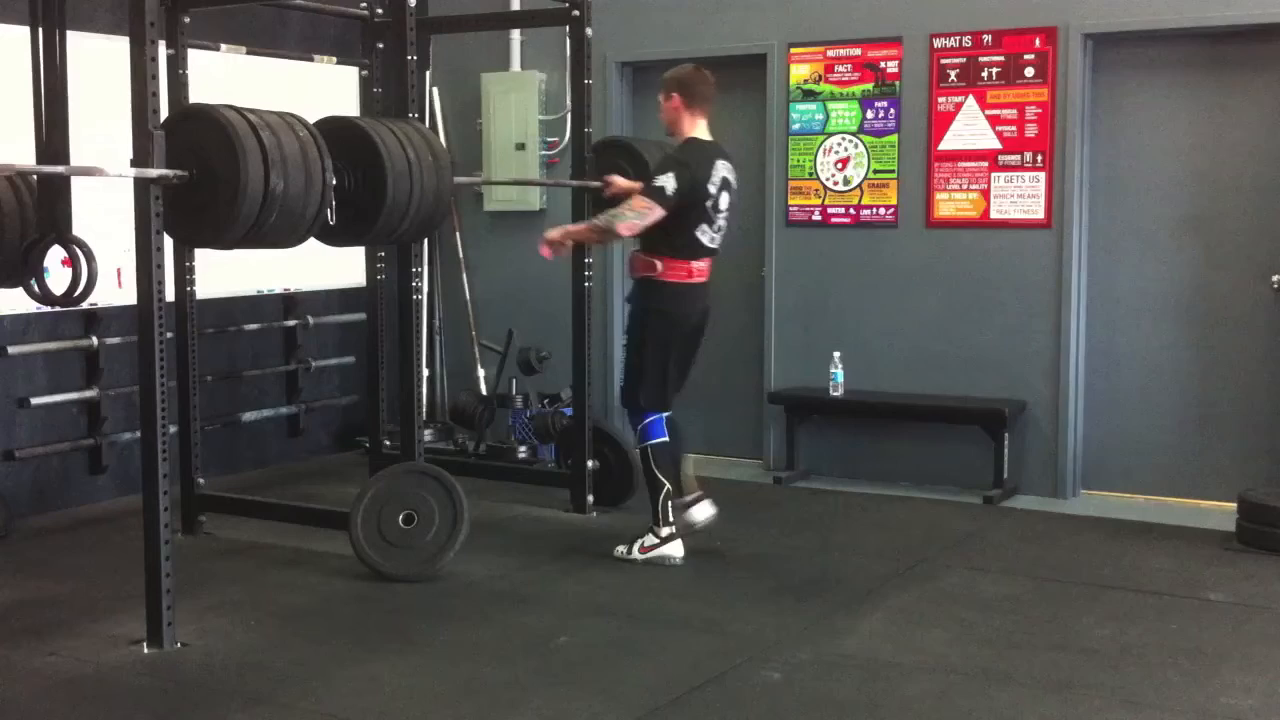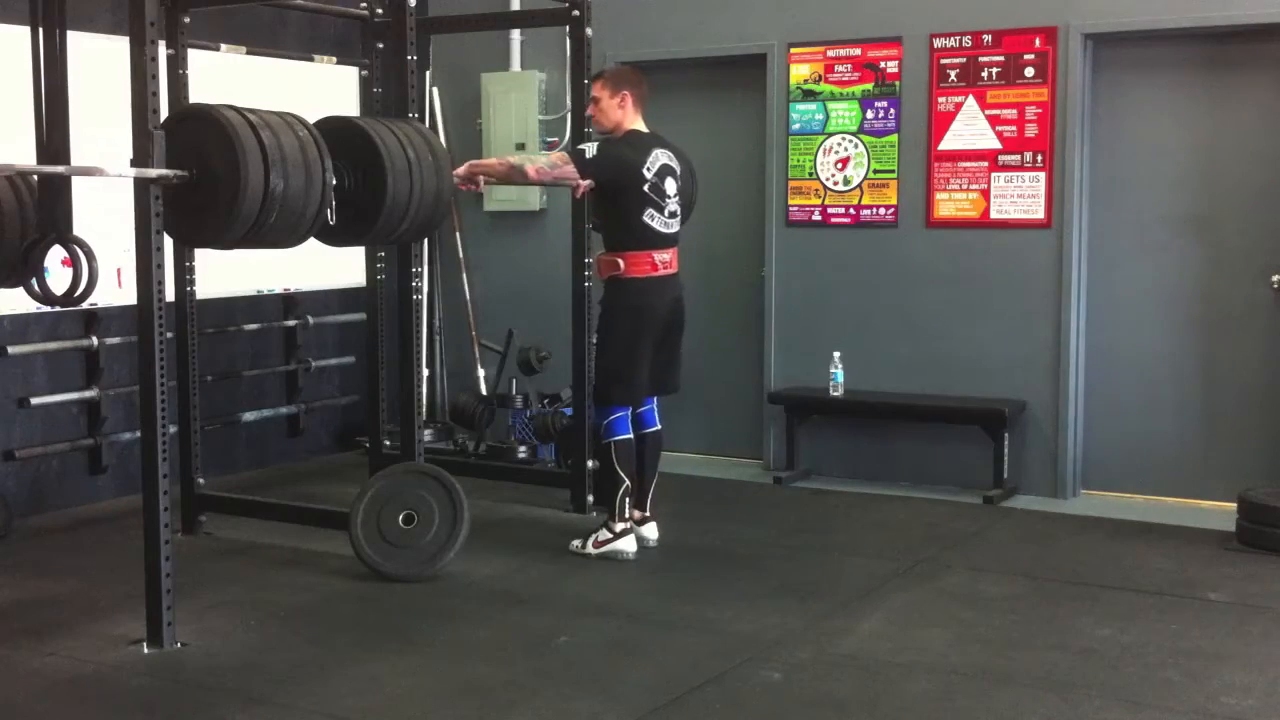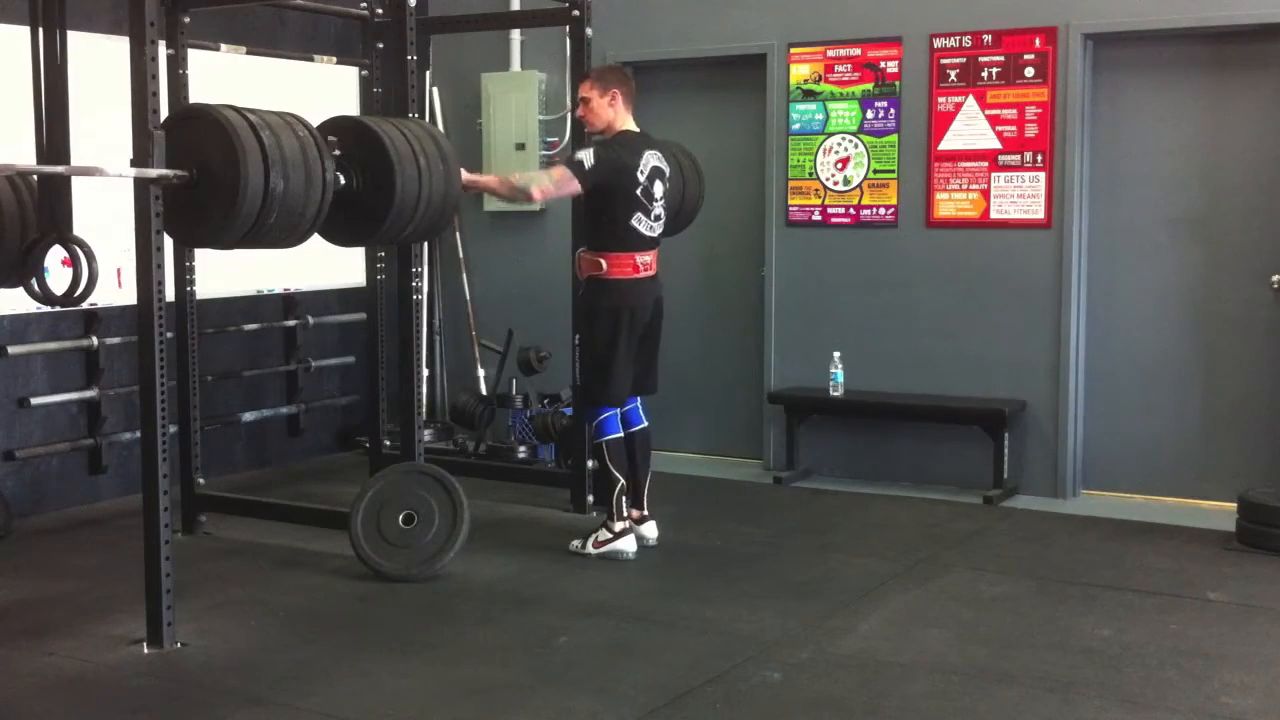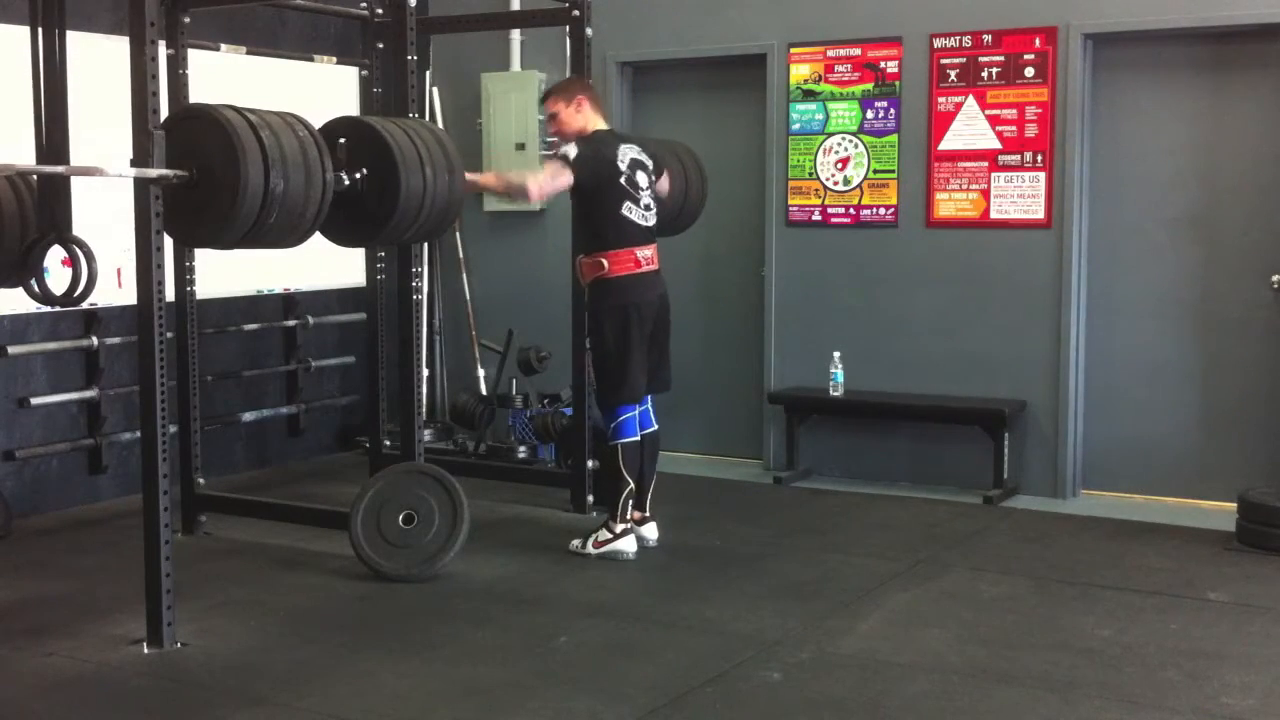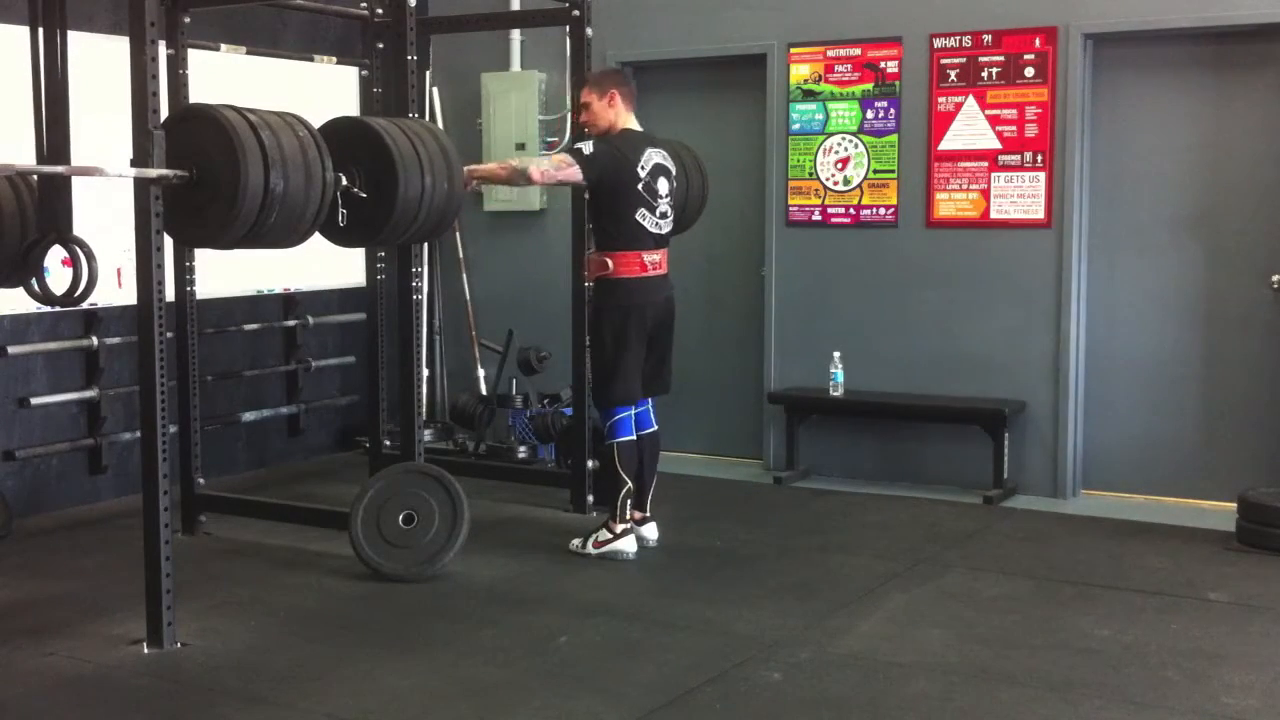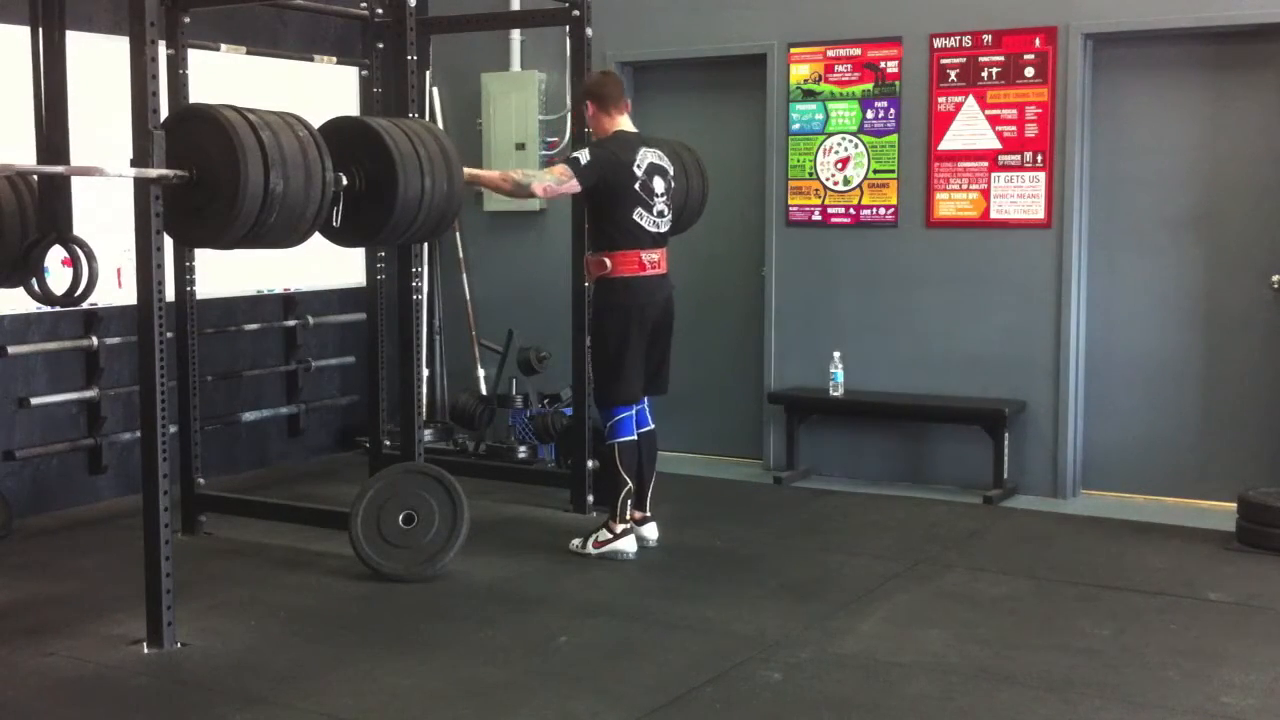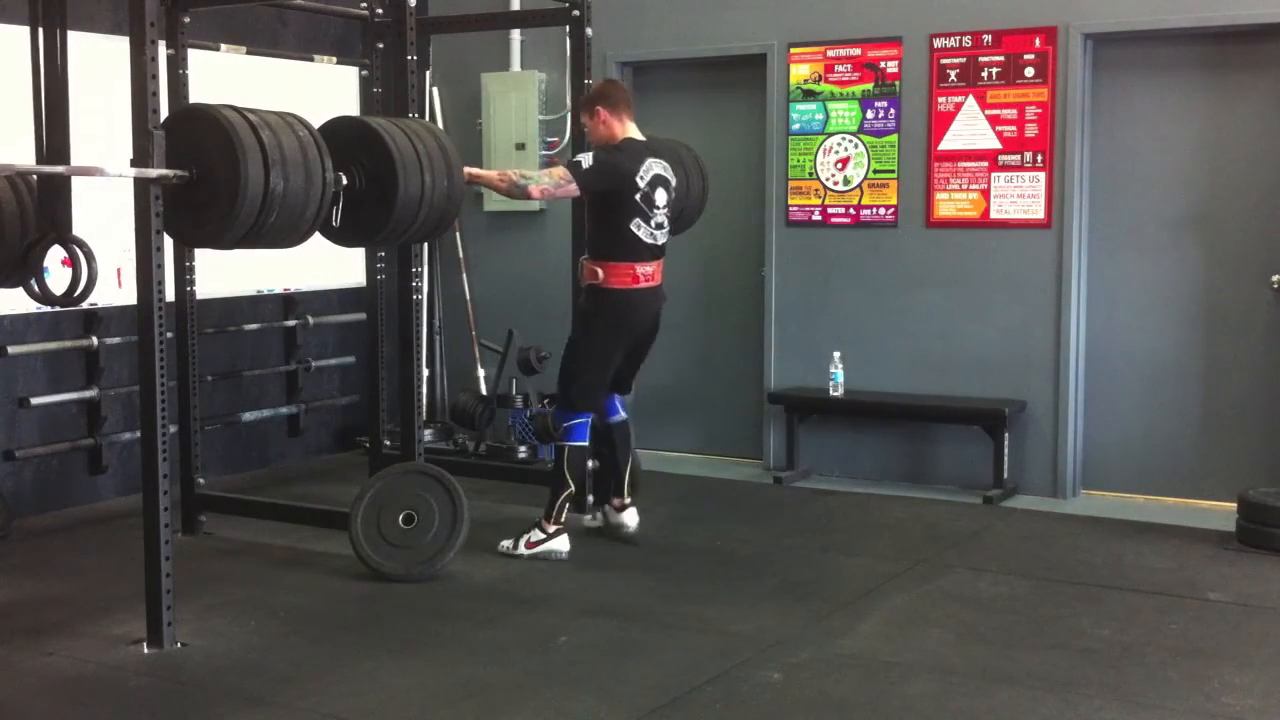
dt=0.7s
person 1, frame 1
left shoulder: (681, 163)
right shoulder: (719, 161)
left elbow: (626, 224)
left wrist: (566, 232)
right wrist: (633, 187)
left hip: (664, 296)
right hip: (694, 294)
left knee: (645, 408)
right knee: (656, 402)
left ankle: (664, 536)
right ankle: (690, 498)
person 1, frame 2
left shoulder: (616, 153)
right shoulder: (664, 151)
left elbow: (534, 167)
left wrist: (473, 168)
right wrist: (595, 186)
left hip: (633, 292)
right hip: (666, 288)
left knee: (615, 406)
right knee: (644, 403)
left ankle: (619, 528)
right ankle: (642, 516)
person 1, frame 3
left shoulder: (610, 154)
right shoulder: (651, 151)
left elbow: (537, 187)
left wrist: (471, 181)
left hip: (613, 292)
right hip: (645, 288)
left knee: (601, 406)
right knee: (629, 401)
left ankle: (618, 527)
right ankle: (640, 515)
person 1, frame 4
left shoulder: (588, 150)
right shoulder: (633, 148)
left elbow: (531, 186)
right elbow: (664, 186)
left wrist: (469, 178)
left hip: (618, 291)
right hip: (649, 287)
left knee: (621, 406)
right knee: (639, 402)
left ankle: (619, 528)
right ankle: (641, 516)
person 1, frame 5
left shoulder: (609, 150)
right shoulder: (658, 153)
left elbow: (535, 170)
left wrist: (470, 172)
left hip: (623, 293)
right hip: (656, 289)
left knee: (617, 407)
right knee: (641, 404)
left ankle: (619, 529)
right ankle: (642, 517)
person 1, frame 6
left shoulder: (604, 154)
right shoulder: (657, 154)
left elbow: (538, 185)
left wrist: (469, 174)
left hip: (622, 291)
right hip: (657, 288)
left knee: (617, 408)
right knee: (638, 404)
left ankle: (619, 529)
right ankle: (642, 517)
person 1, frame 7
left shoulder: (609, 162)
right shoulder: (659, 163)
left elbow: (534, 186)
left wrist: (470, 173)
left hip: (612, 300)
right hip: (648, 298)
left knee: (574, 409)
right knee: (607, 395)
left ankle: (551, 529)
right ankle: (620, 504)
